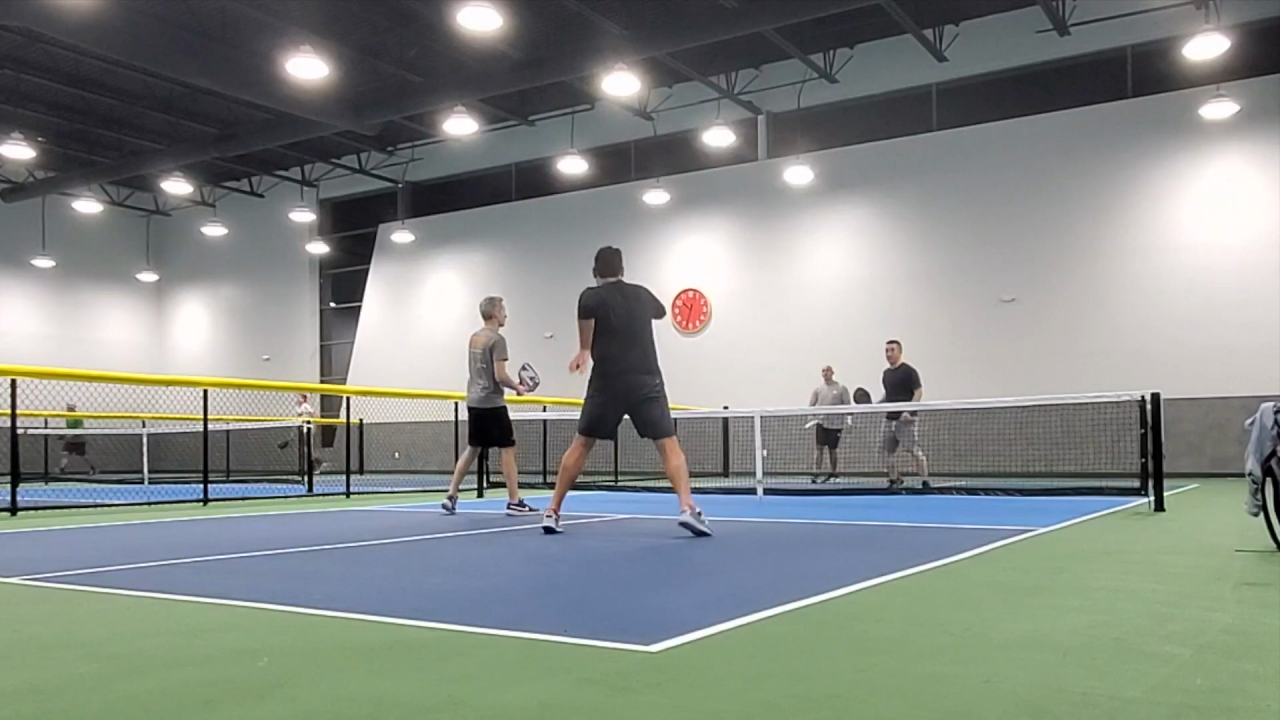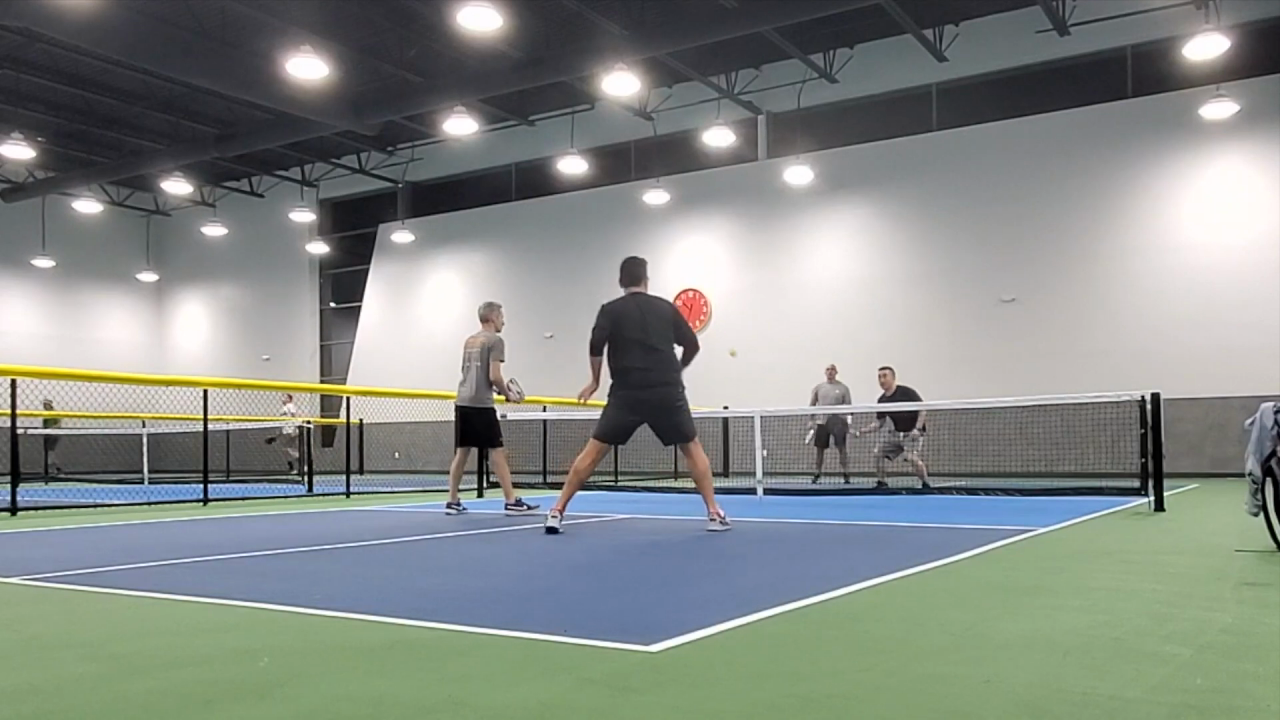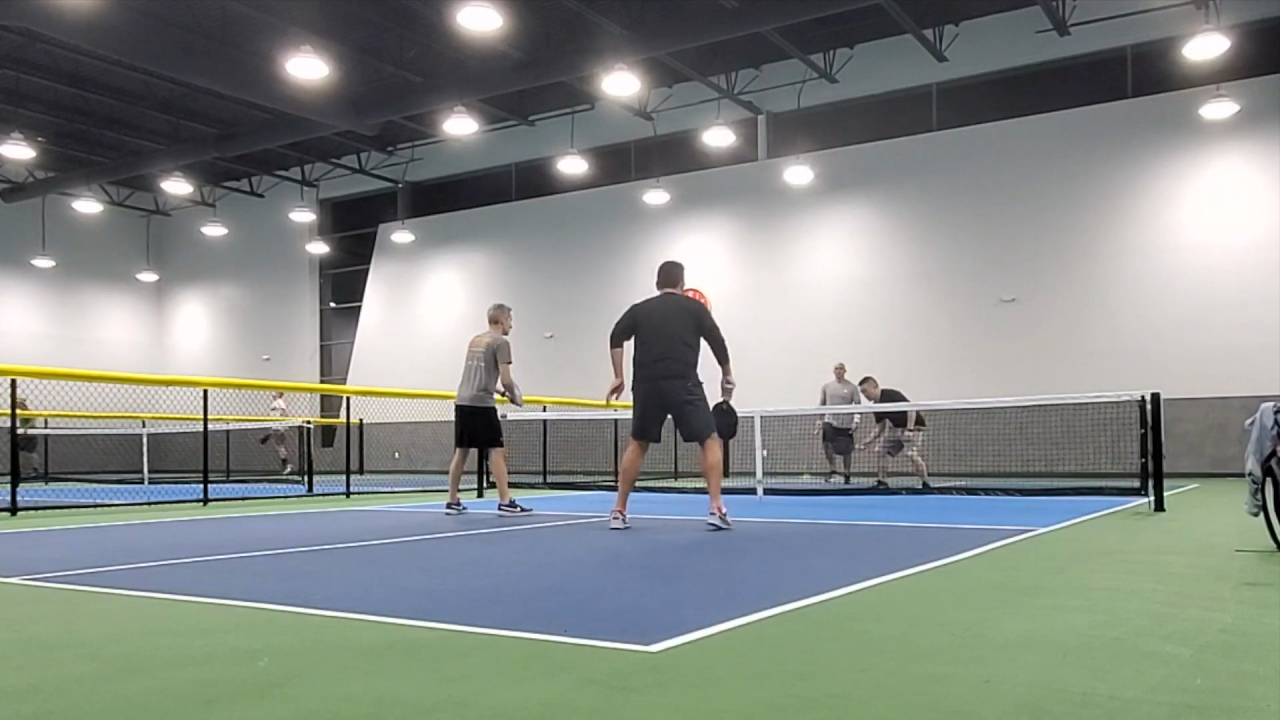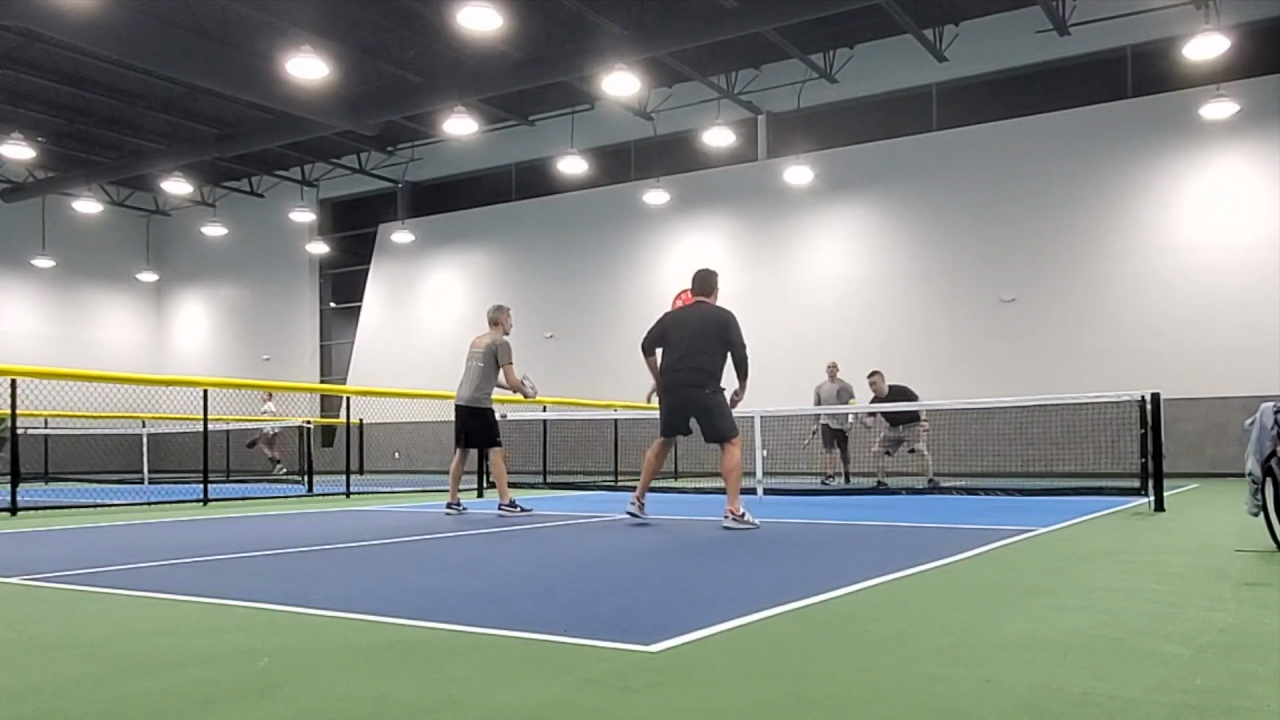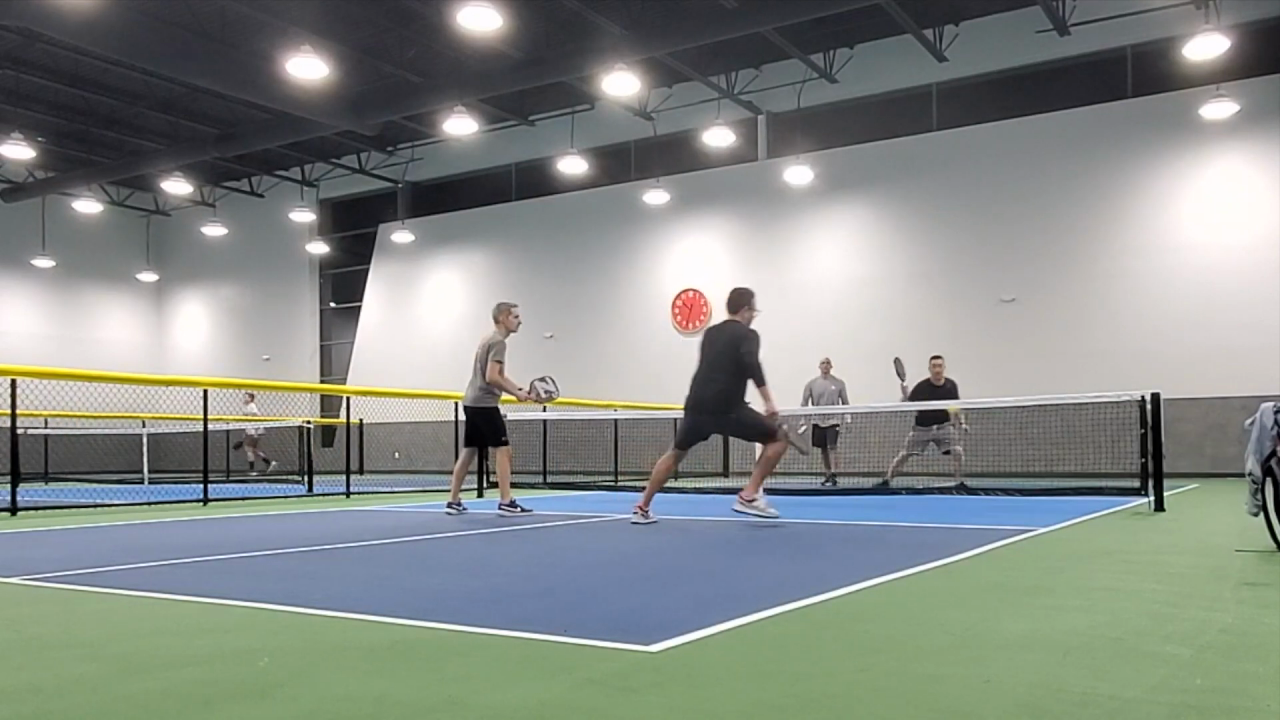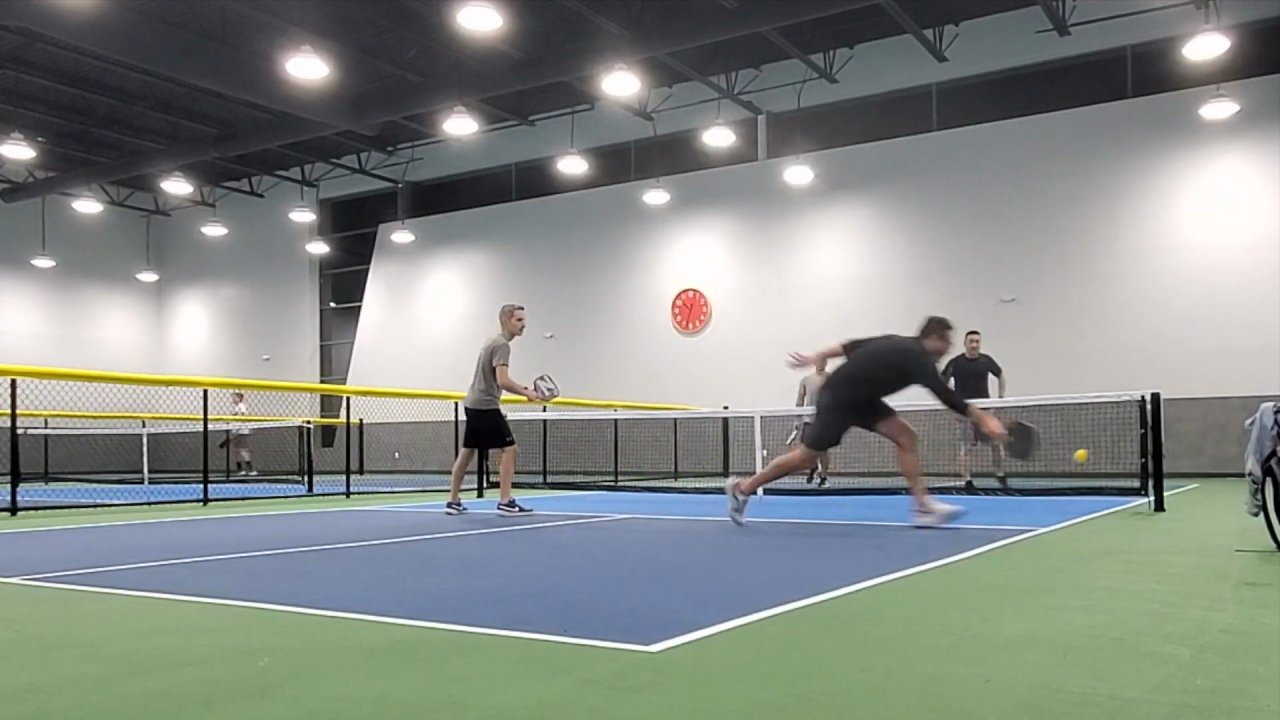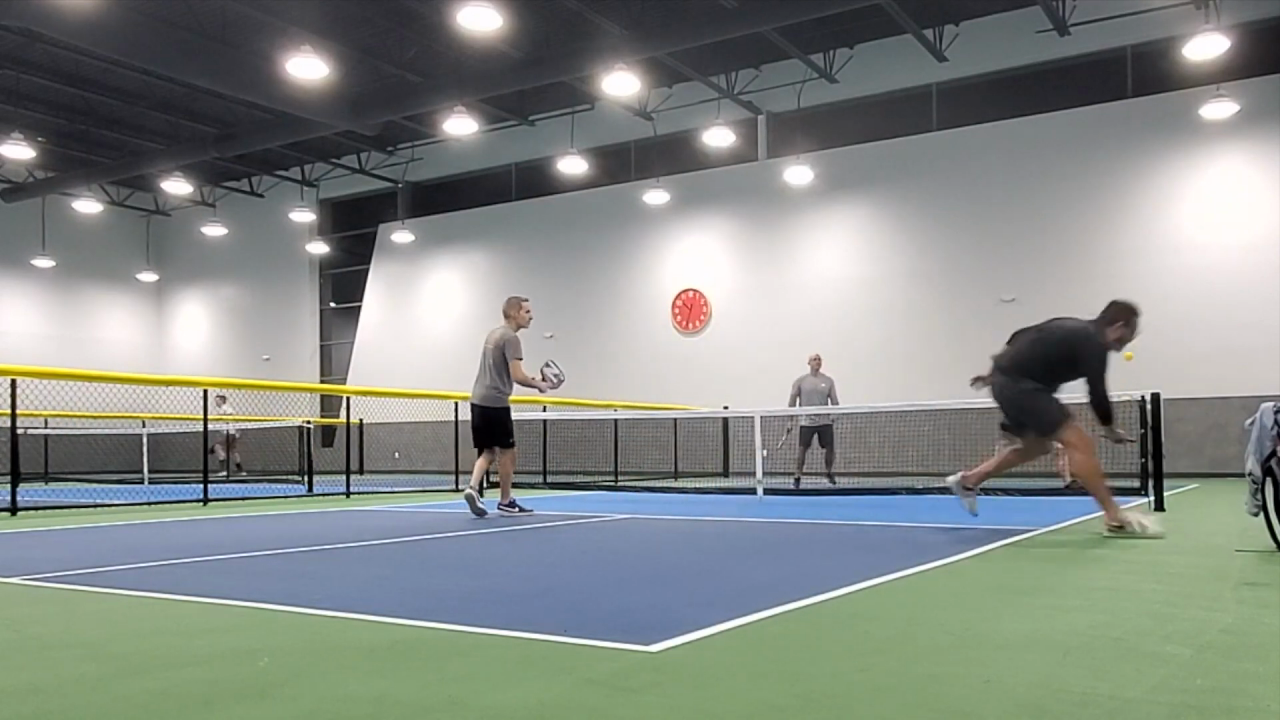
dt=0.4s
person 1, frame 1
left shoulder: (593, 295)
right shoulder: (640, 294)
left elbow: (586, 308)
right elbow: (660, 311)
left wrist: (584, 349)
left hip: (608, 383)
right hip: (646, 380)
left knee: (581, 444)
right knee: (669, 444)
left ankle: (552, 512)
right ankle: (687, 508)
person 1, frame 2
left shoulder: (611, 310)
right shoulder: (666, 308)
left elbow: (597, 343)
right elbow: (691, 345)
left wrist: (595, 380)
right wrist: (676, 369)
left hip: (627, 393)
right hip: (667, 391)
left knee: (595, 449)
right knee: (692, 447)
left ankle: (558, 511)
right ankle: (714, 513)
person 1, frame 3
left shoulder: (640, 309)
right shoulder: (694, 307)
left elbow: (617, 337)
right elbow: (716, 339)
left wrist: (618, 378)
right wrist: (727, 374)
left hip: (646, 385)
right hip: (682, 383)
left knee: (637, 445)
right knee: (710, 442)
left ankle: (619, 513)
right ankle: (715, 508)
person 1, frame 4
left shoulder: (671, 317)
right shoulder: (723, 317)
left elbow: (647, 346)
right elbow: (739, 353)
left wrist: (660, 378)
right wrist: (741, 385)
left hip: (671, 389)
right hip: (704, 390)
left knee: (664, 440)
right knee: (731, 444)
left ankle: (637, 500)
right ankle: (733, 510)
person 1, frame 5
left shoulder: (711, 334)
right shoulder: (747, 334)
right elbow: (751, 364)
right wrist: (768, 401)
left hip: (698, 405)
right hip: (726, 408)
left knee: (675, 454)
right knee: (779, 439)
left ankle: (642, 507)
right ankle: (748, 497)
person 1, frame 6
left shoulder: (897, 345)
right shoulder: (917, 358)
left elbow: (850, 346)
right elbow: (943, 392)
left wrist: (814, 358)
right wrist: (982, 419)
left hip: (858, 398)
right hip: (838, 397)
left knee: (906, 437)
right knee: (806, 456)
left ankle: (924, 506)
right ankle: (741, 489)
person 1, frame 7
left shoulder: (1070, 327)
right shoulder: (1093, 343)
left elbow: (1019, 337)
right elbow: (1097, 395)
left wrist: (996, 370)
right wrist: (1111, 429)
left hip: (1006, 380)
right hip: (1017, 384)
left knee: (1033, 444)
right knee: (1077, 440)
left ankle: (967, 482)
right ankle: (1115, 518)
person 2, frame 1
left shoulder: (474, 338)
right shoulder: (496, 340)
right elbow: (500, 376)
left wrist: (509, 384)
right wrist: (517, 387)
left hip: (474, 402)
right hip: (492, 404)
left knee: (472, 450)
right knee: (508, 450)
left ankle: (452, 495)
right ankle: (514, 503)
person 2, frame 2
left shoulder: (469, 341)
right shoulder: (495, 341)
right elbow: (494, 376)
left wrist: (497, 390)
right wrist: (507, 394)
left hip: (463, 402)
right hip: (481, 404)
left knee: (462, 451)
right knee: (497, 452)
left ankle: (452, 501)
right ankle: (511, 501)
person 2, frame 3
left shoulder: (475, 340)
right shoulder: (501, 342)
right elbow: (506, 380)
left wrist: (503, 392)
right wrist: (515, 396)
left hip: (463, 402)
right hip: (481, 404)
left knee: (461, 451)
right knee: (496, 451)
left ankle: (452, 501)
right ankle: (506, 503)
person 2, frame 4
left shoulder: (477, 341)
right shoulder: (501, 343)
right elbow: (511, 380)
left wrist: (517, 388)
right wrist: (526, 391)
left hip: (462, 402)
right hip: (479, 404)
left knee: (462, 452)
right knee: (495, 451)
left ankle: (453, 501)
right ankle: (506, 502)
person 2, frame 5
left shoulder: (490, 340)
right shoulder: (498, 342)
right elbow: (491, 377)
left wrist: (522, 390)
right wrist: (515, 393)
left hip: (472, 402)
right hip: (485, 404)
left knee: (469, 452)
right knee: (503, 450)
left ankle: (453, 501)
right ankle: (506, 502)
person 2, frame 6
left shoulder: (494, 341)
right shoulder: (501, 345)
right elbow: (503, 382)
left wrist: (525, 389)
right wrist: (527, 393)
left hip: (473, 404)
right hip: (486, 406)
left knee: (467, 452)
right knee: (509, 449)
left ankle: (453, 502)
right ankle: (506, 502)
person 2, frame 7
left shoulder: (494, 334)
right shoulder: (511, 338)
right elbow: (516, 376)
left wrist: (531, 381)
right wrist: (538, 385)
left hip: (478, 400)
right hip: (495, 403)
left knee: (488, 453)
right knee: (507, 451)
left ankle: (473, 488)
right ankle: (506, 502)
